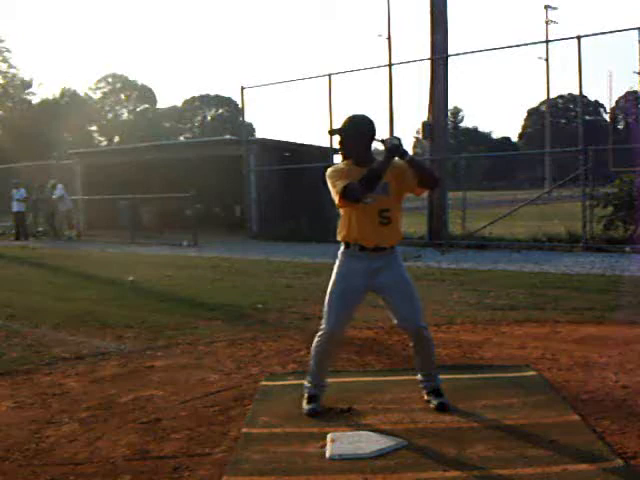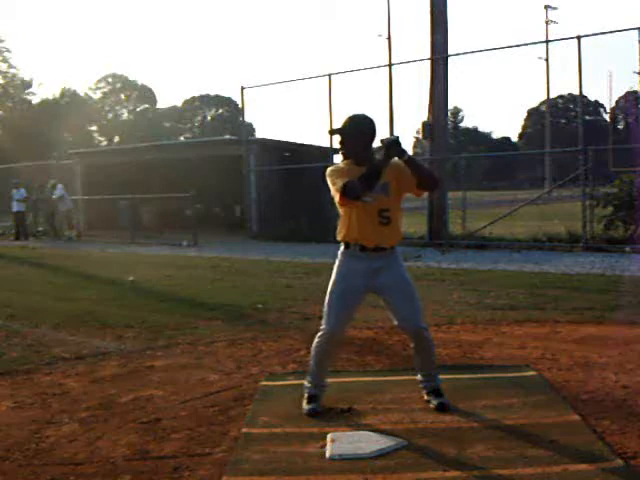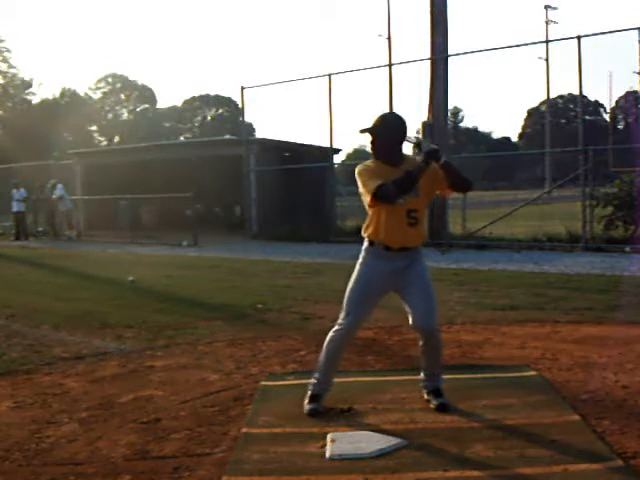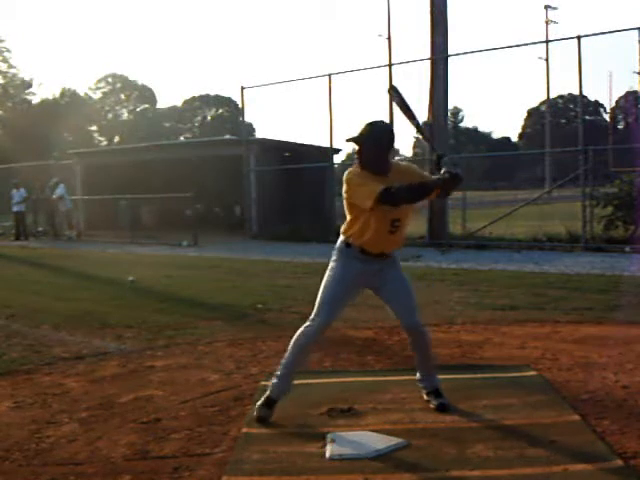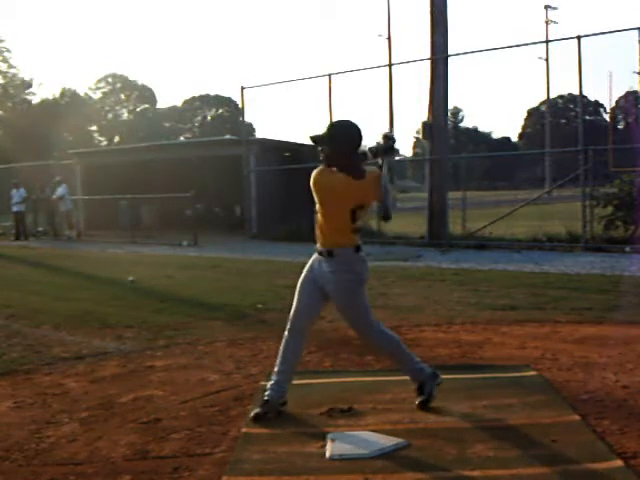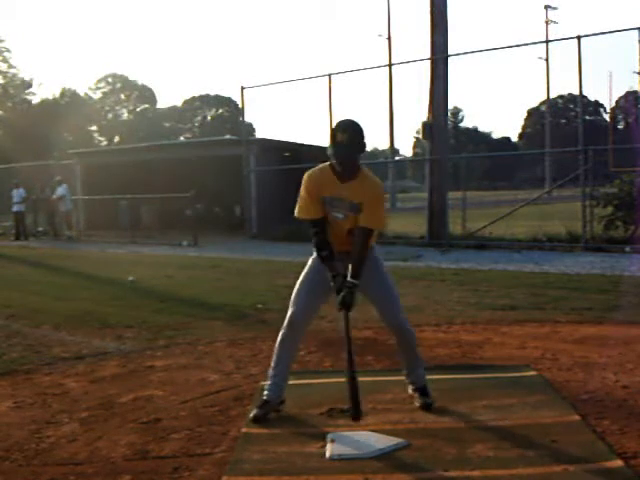
dt=0.7s
person 1, frame 1
left shoulder: (396, 170)
right shoulder: (337, 172)
left elbow: (432, 182)
right elbow: (356, 194)
left wrist: (402, 155)
right wrist: (386, 159)
left hip: (388, 259)
right hip: (353, 260)
left knee: (416, 327)
right knee: (330, 330)
left ankle: (431, 386)
right ankle: (313, 390)
person 1, frame 2
left shoulder: (395, 170)
right shoulder: (336, 172)
left elbow: (432, 184)
right elbow: (356, 191)
left wrist: (401, 155)
right wrist: (384, 157)
left hip: (388, 260)
right hip: (352, 260)
left knee: (416, 328)
right knee: (330, 330)
left ankle: (431, 386)
right ankle: (313, 390)
person 1, frame 3
left shoulder: (426, 169)
right shoulder: (366, 170)
left elbow: (464, 186)
right elbow: (388, 195)
left wrist: (440, 162)
right wrist: (423, 166)
left hip: (411, 259)
right hip: (376, 258)
left knee: (428, 326)
right knee: (346, 326)
left ankle: (432, 385)
right ankle: (318, 388)
person 1, frame 4
left shoulder: (405, 171)
right shoulder: (353, 177)
left elbow: (443, 190)
right elbow: (394, 197)
left wrist: (444, 180)
right wrist: (438, 180)
left hip: (385, 262)
right hip: (349, 259)
left knee: (414, 325)
right knee: (318, 323)
left ankle: (430, 386)
right ankle: (277, 389)
person 1, frame 5
left shoulder: (321, 179)
right shoulder: (374, 178)
left wrist: (359, 157)
left hip: (342, 265)
right hip: (322, 259)
left knee: (369, 330)
right knee: (296, 326)
left ankle: (424, 375)
right ankle: (275, 396)
person 1, frame 6
left shoulder: (373, 187)
right shoulder: (314, 179)
left elbow: (364, 238)
right elbow: (317, 231)
left wrist: (353, 282)
right wrist: (333, 274)
left hip: (364, 258)
right hip: (326, 258)
left knee: (398, 323)
right knee: (294, 322)
left ankle: (417, 383)
right ankle: (273, 394)
